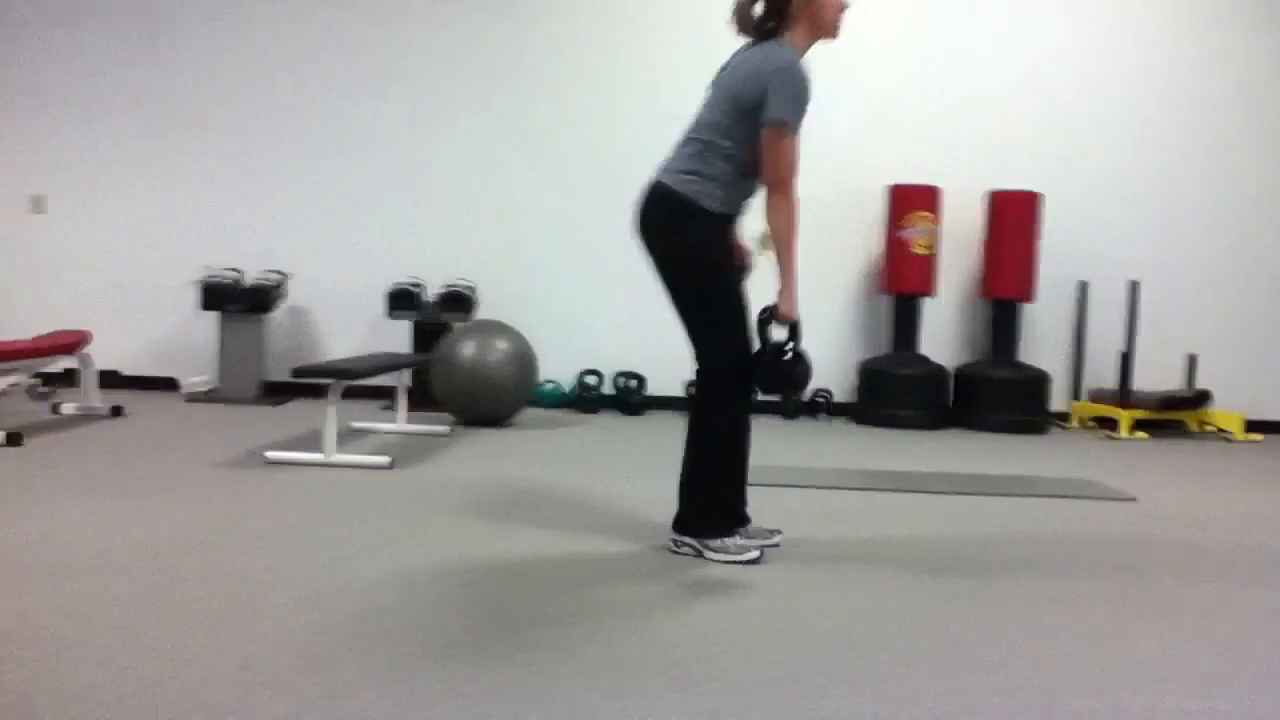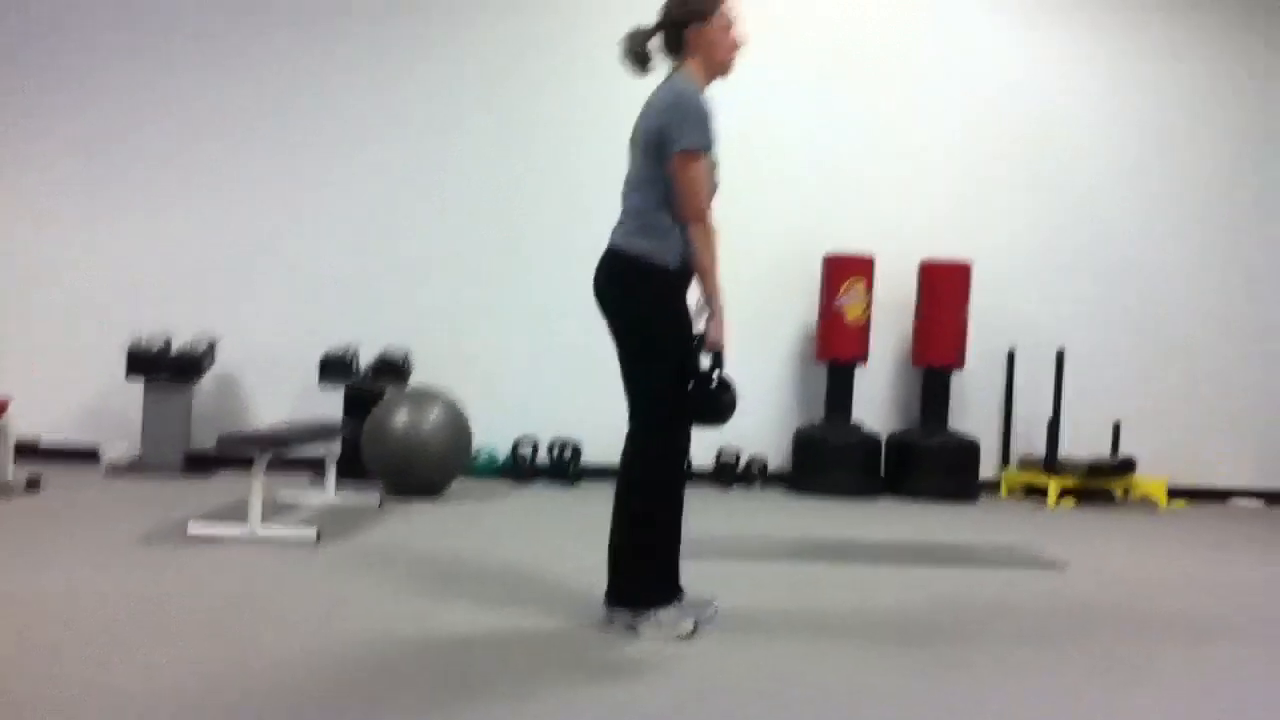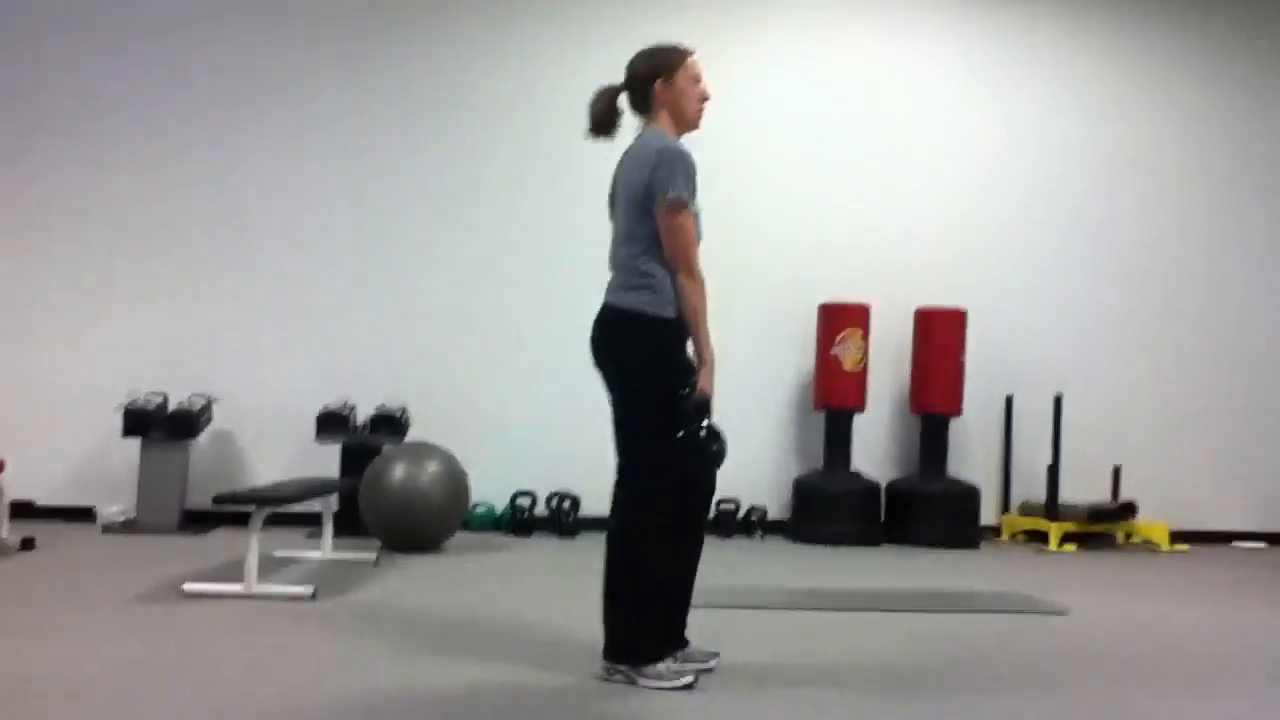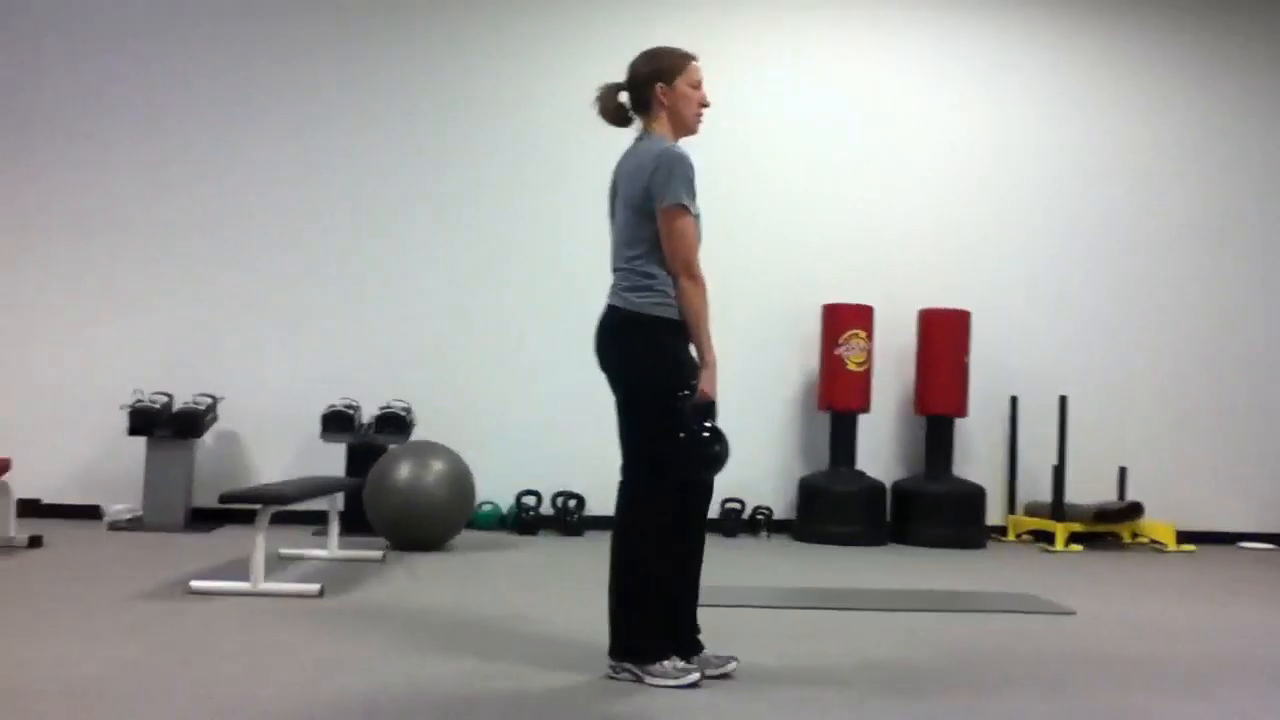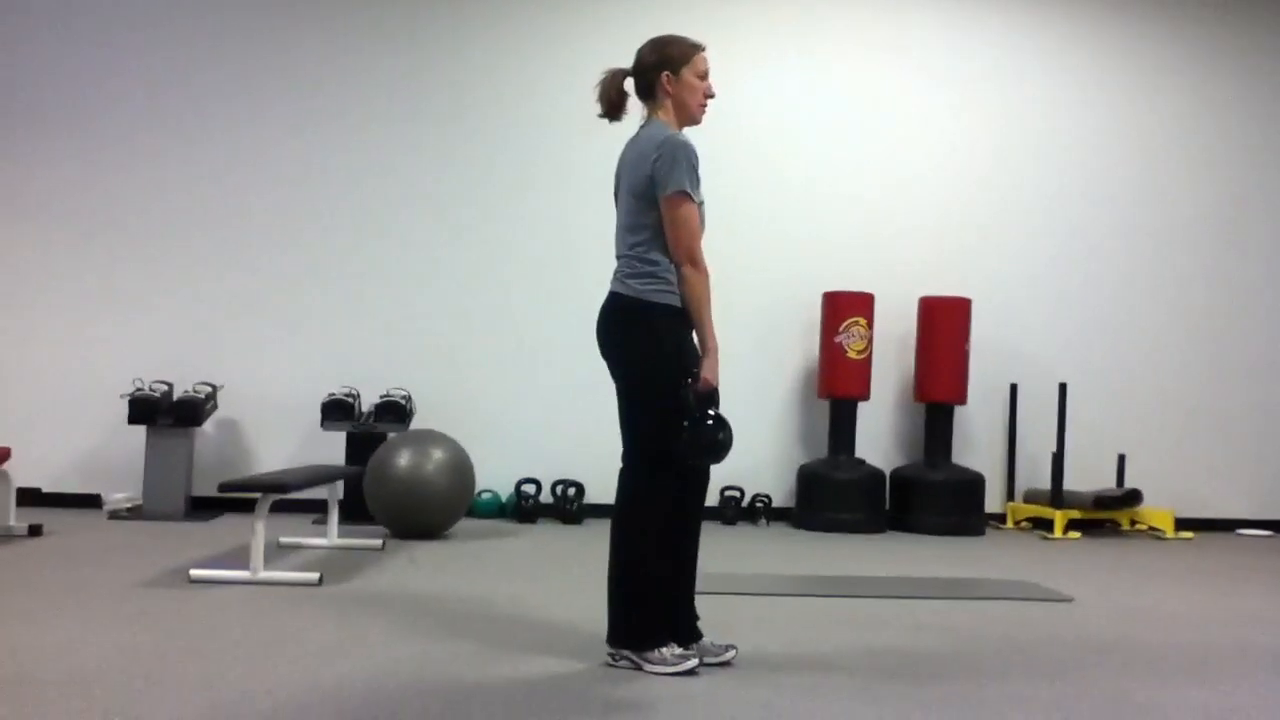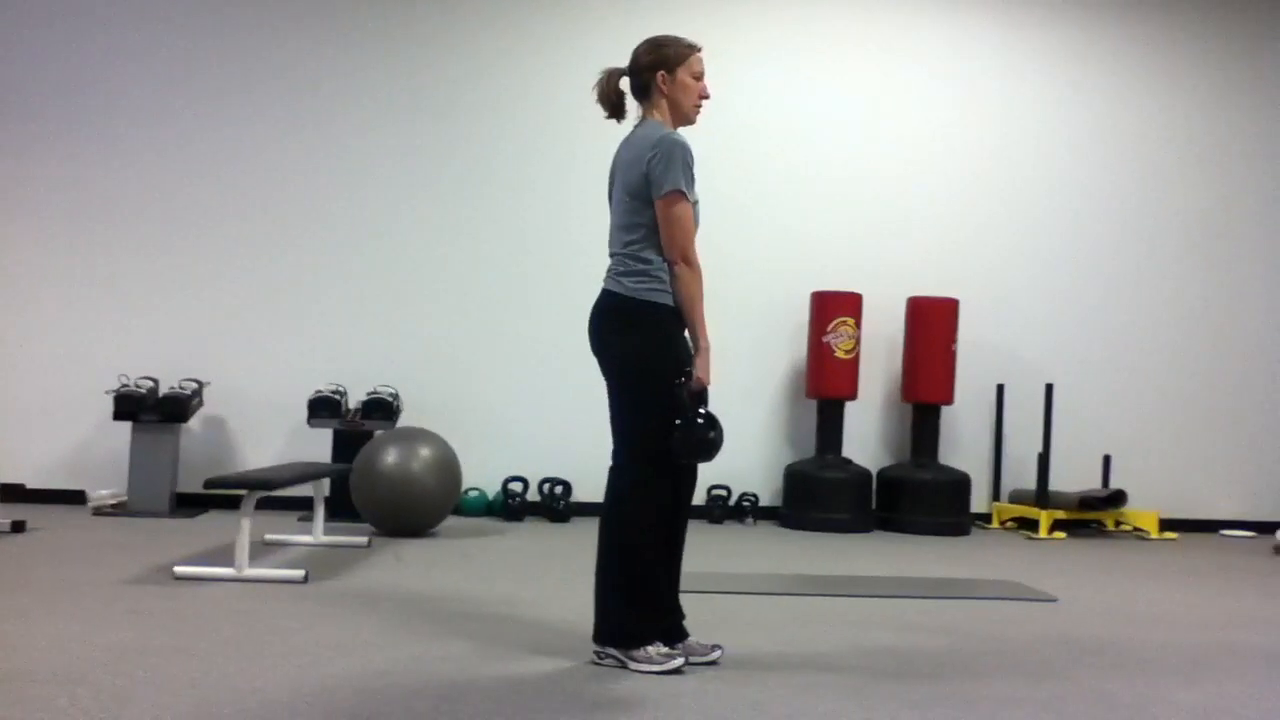
dt=0.2s
person 1, frame 1
left shoulder: (764, 56)
right shoulder: (786, 71)
right elbow: (780, 191)
left wrist: (728, 236)
right wrist: (788, 290)
left hip: (682, 214)
right hip: (684, 222)
left knee: (728, 363)
right knee: (727, 366)
left ankle: (722, 516)
right ankle: (701, 523)
person 1, frame 2
left shoulder: (671, 96)
right shoulder: (686, 103)
right elbow: (694, 219)
left wrist: (683, 297)
right wrist: (714, 311)
left hip: (637, 277)
right hip: (645, 284)
left knee: (665, 431)
right knee: (661, 433)
left ankle: (657, 589)
right ankle: (635, 597)
person 1, frame 3
left shoulder: (639, 155)
right shoulder: (669, 156)
right elbow: (685, 271)
left wrist: (689, 354)
right wrist: (705, 359)
left hip: (630, 330)
right hip: (646, 336)
left knee: (682, 481)
right knee: (650, 488)
left ankle: (662, 640)
right ankle: (632, 650)
person 1, frame 4
left shoulder: (635, 158)
right shoulder: (668, 160)
right elbow: (685, 273)
left wrist: (689, 356)
right wrist: (707, 361)
left hip: (632, 332)
right hip: (650, 339)
left knee: (681, 486)
right knee: (653, 489)
left ankle: (675, 642)
right ankle: (637, 650)
person 1, frame 5
left shoulder: (640, 146)
right shoulder: (672, 149)
right elbow: (688, 261)
left wrist: (691, 345)
right wrist: (709, 349)
left hip: (634, 320)
right hip: (651, 328)
left knee: (680, 474)
right knee: (653, 477)
left ankle: (674, 628)
right ankle: (636, 636)
person 1, frame 6
left shoulder: (635, 145)
right shoulder: (668, 148)
right elbow: (681, 260)
left wrist: (683, 344)
right wrist: (701, 348)
left hip: (626, 319)
right hip: (646, 327)
left knee: (667, 473)
right knee: (642, 475)
left ankle: (660, 628)
right ankle: (621, 634)
